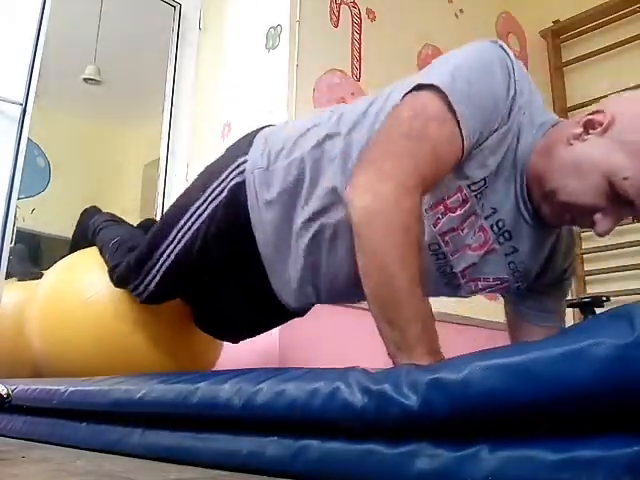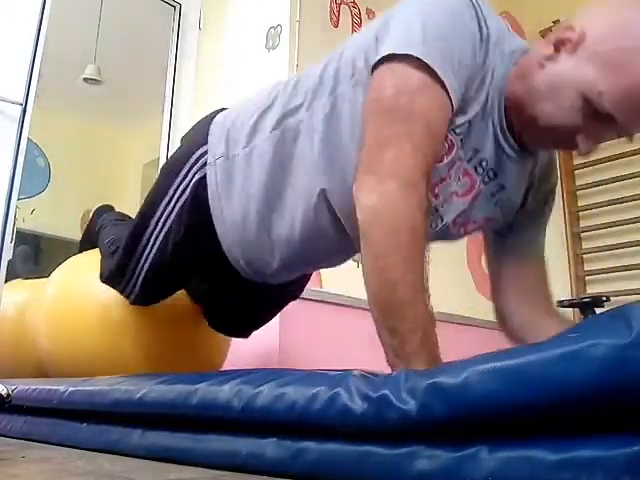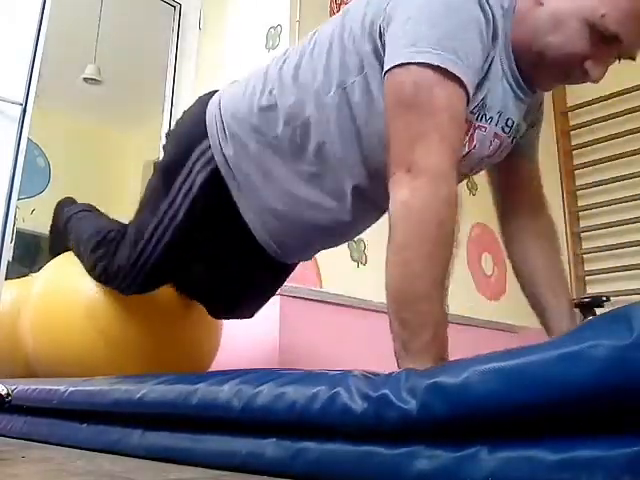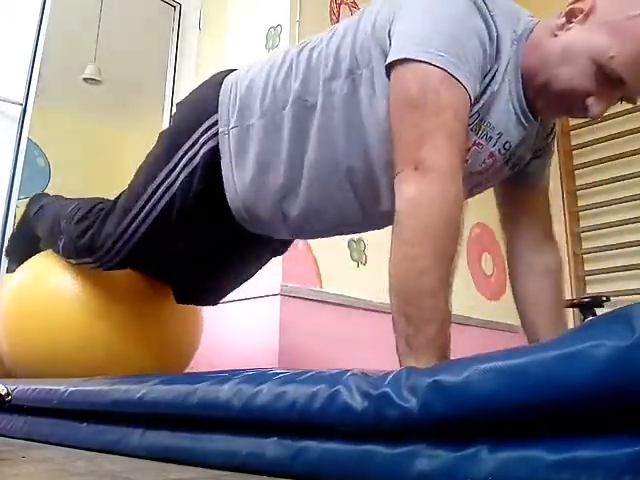
dt=0.3s
person 1, frame 1
left shoulder: (547, 257)
right shoulder: (491, 77)
right elbow: (377, 196)
right hip: (261, 188)
left knee: (216, 324)
right knee: (144, 281)
right ankle: (102, 228)
person 1, frame 2
left shoulder: (534, 177)
left elbow: (527, 311)
right elbow: (384, 190)
right hip: (227, 174)
left knee: (228, 320)
right knee: (137, 287)
right ankle: (108, 228)
person 1, frame 3
left shoulder: (528, 96)
left elbow: (526, 220)
right elbow: (422, 184)
right wrist: (423, 379)
right hip: (230, 149)
left knee: (221, 301)
right knee: (128, 269)
right ankle: (75, 223)
person 1, frame 4
left shoulder: (536, 123)
left elbow: (534, 248)
right elbow: (426, 183)
right wrist: (423, 378)
right hip: (231, 137)
left knee: (184, 288)
right knee: (109, 245)
